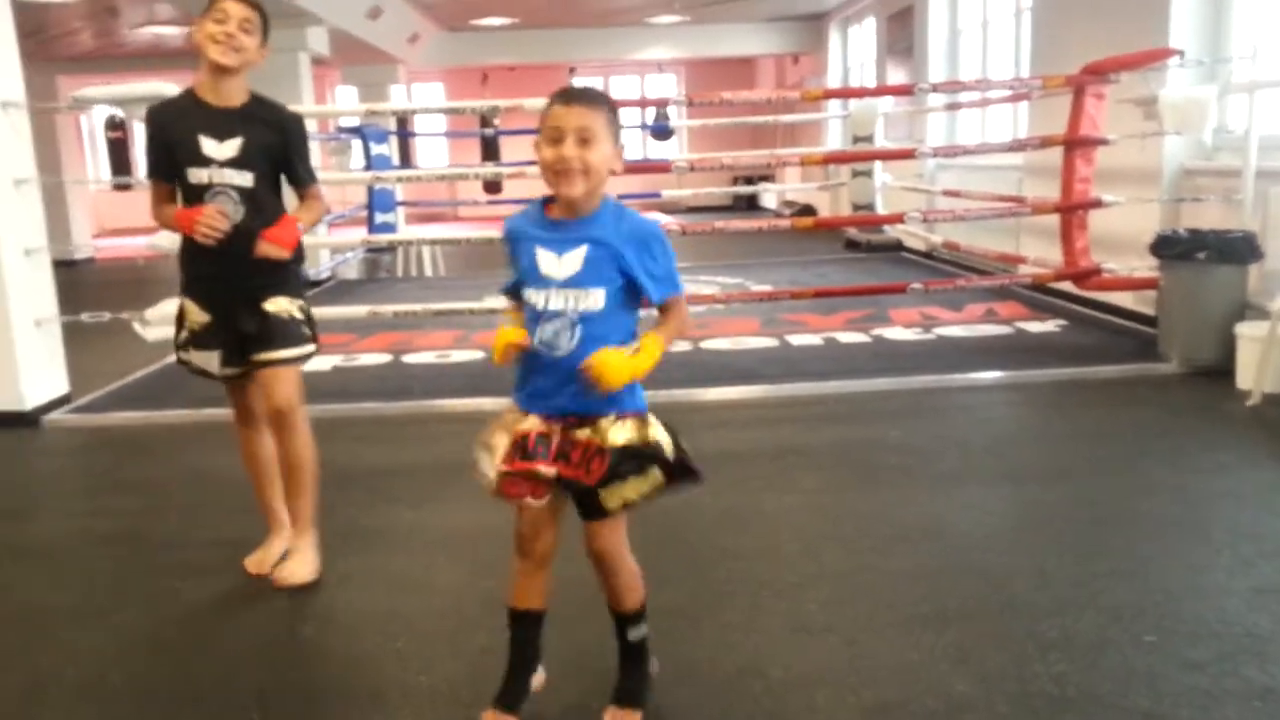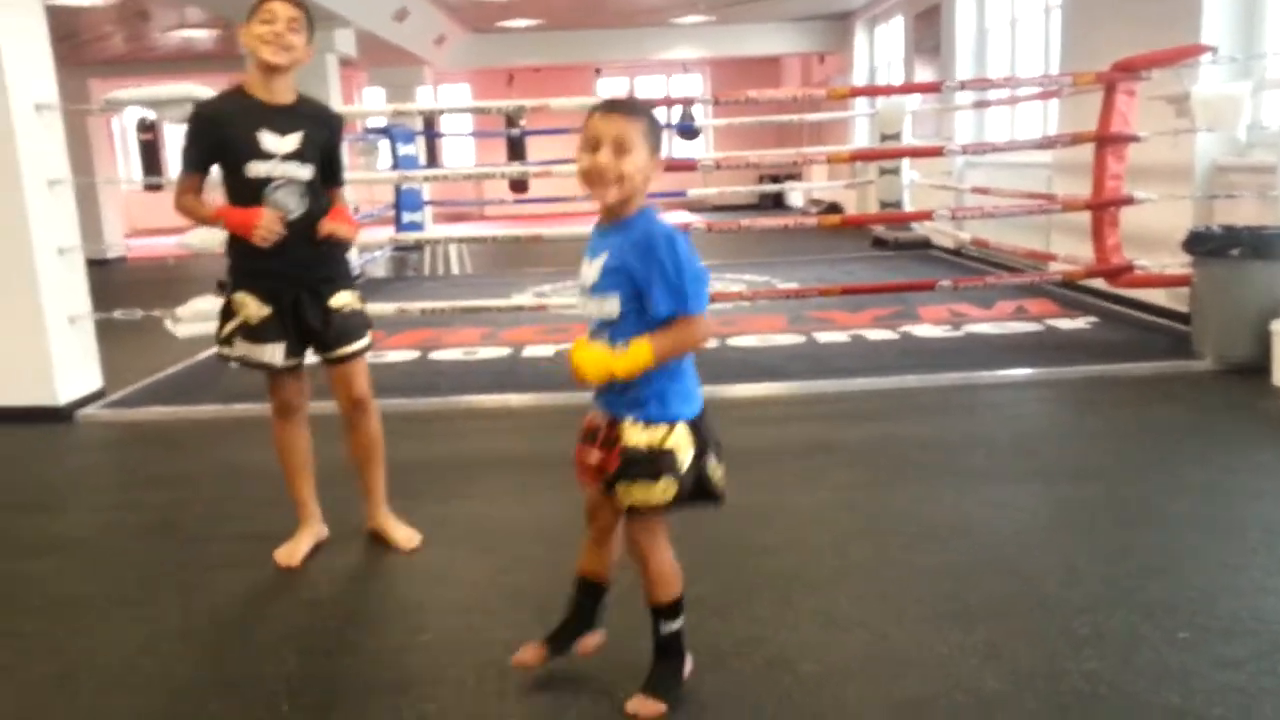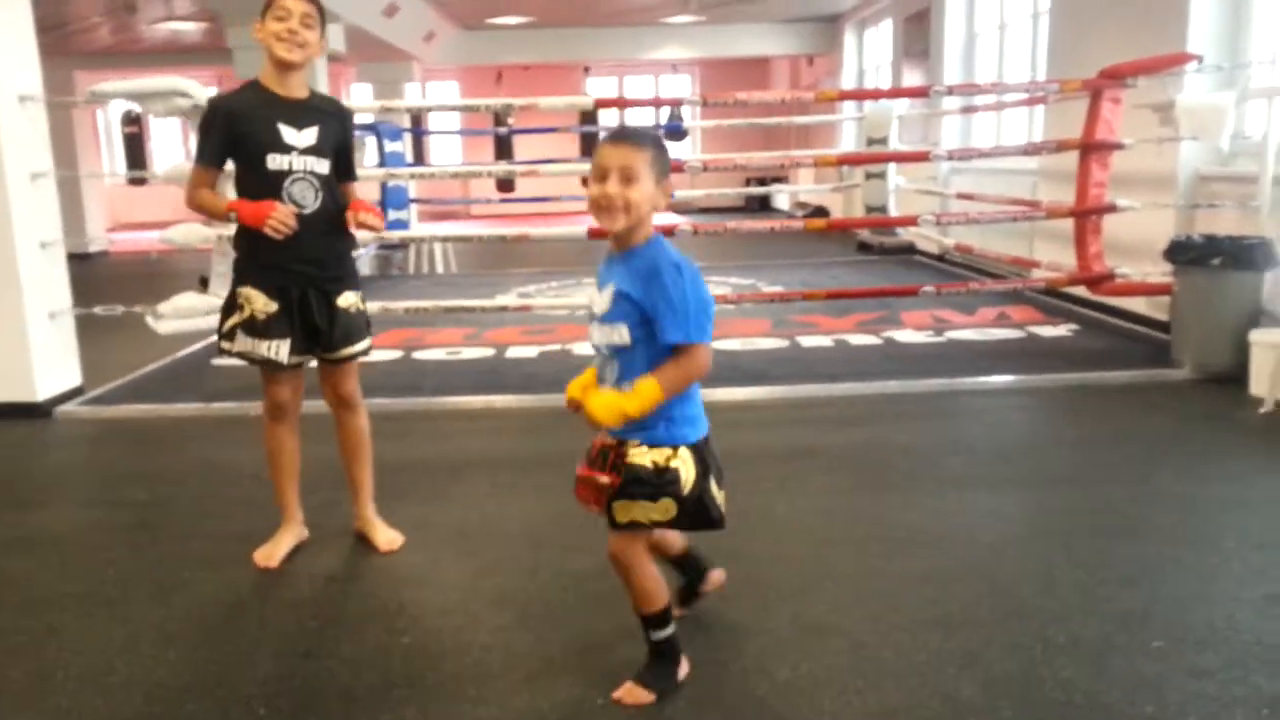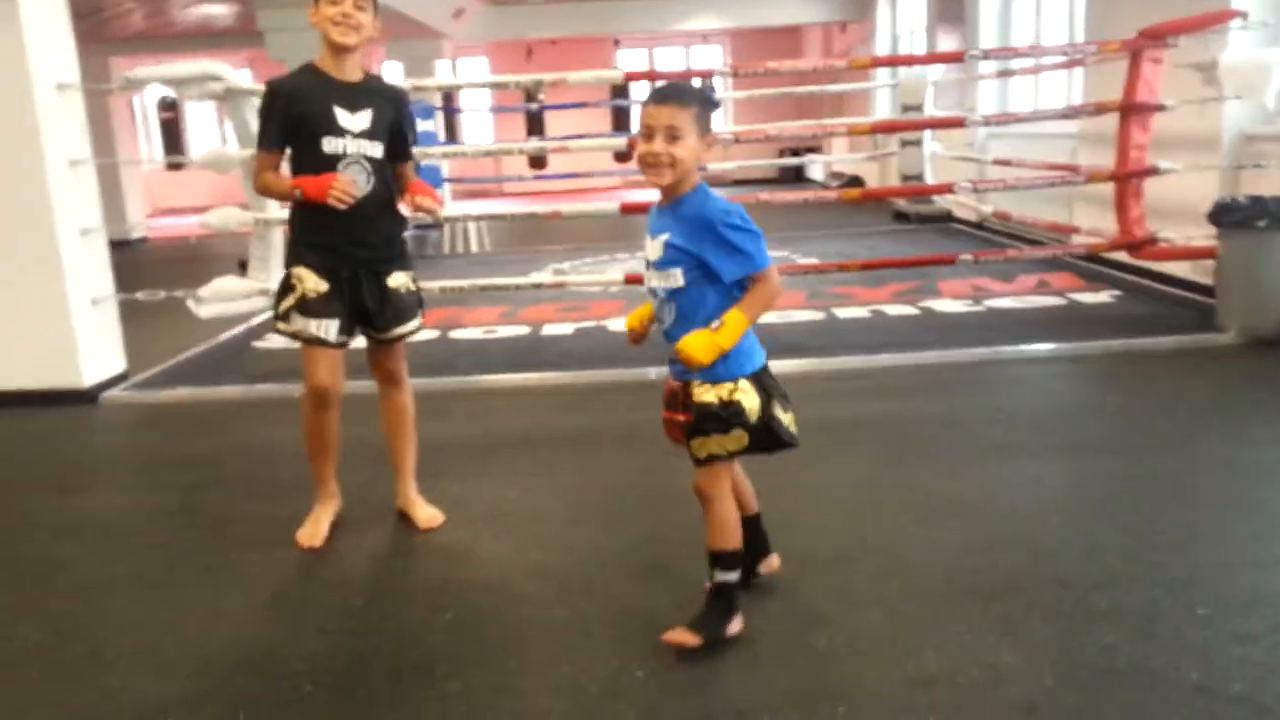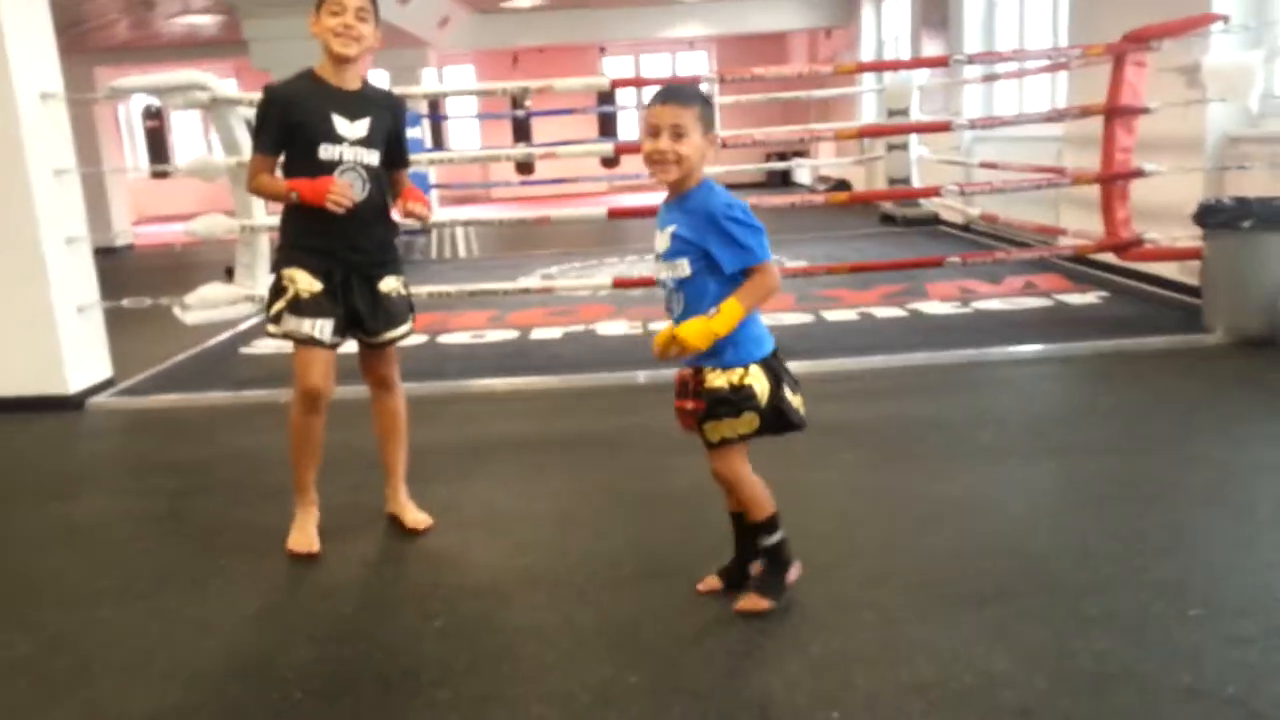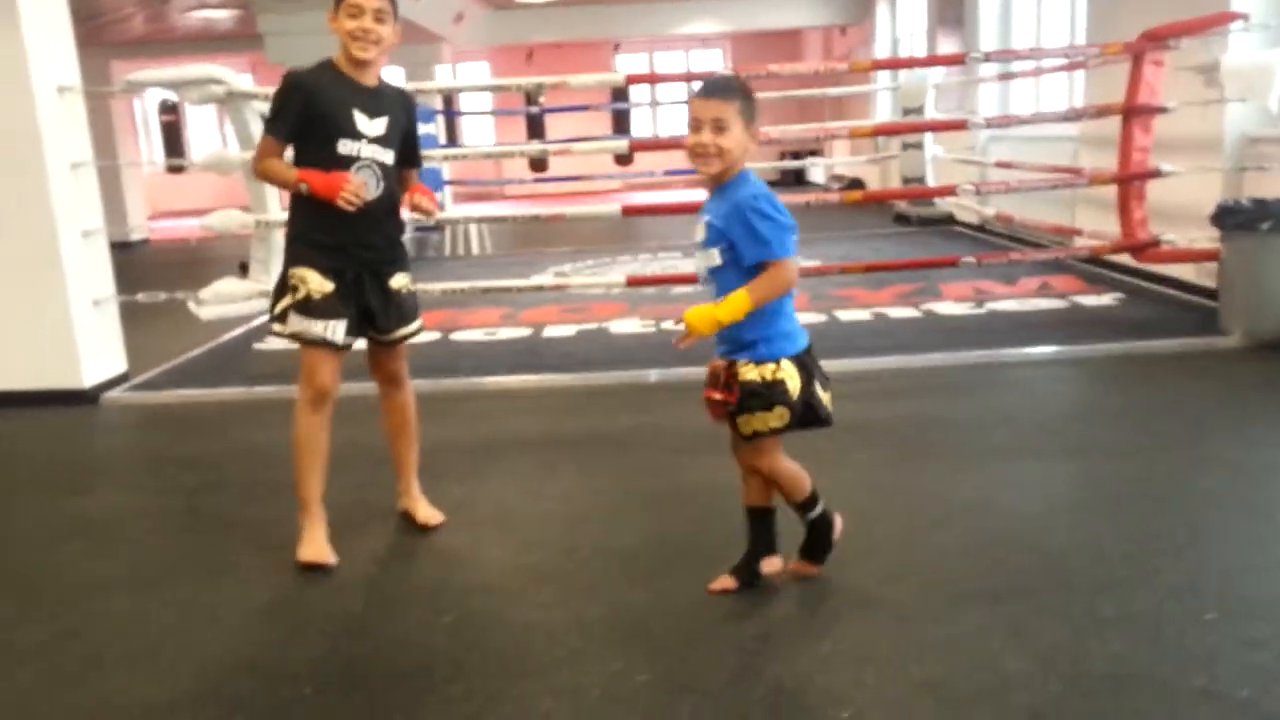
dt=0.2s
person 1, frame 1
left shoulder: (631, 232)
right shoulder: (522, 229)
left elbow: (675, 309)
left wrist: (634, 359)
right wrist: (507, 338)
left hip: (612, 419)
right hip: (538, 413)
left knee: (606, 542)
right knee: (532, 540)
left ankle: (636, 666)
person 1, frame 2
left shoulder: (657, 240)
right shoulder: (601, 234)
left elbow: (691, 331)
left wrist: (615, 362)
right wrist: (586, 351)
left hip: (659, 414)
right hip: (616, 411)
left knee: (643, 535)
right knee: (601, 520)
left ankle: (672, 659)
right ankle: (577, 628)
person 1, frame 3
left shoulder: (665, 269)
right shoulder: (611, 264)
left elbow: (696, 359)
left wrist: (626, 404)
right wrist: (588, 384)
left hip: (664, 436)
right hip: (626, 433)
left knee: (625, 547)
right knee: (637, 528)
left ankle: (667, 659)
right ankle: (698, 573)
person 1, frame 4
left shoulder: (715, 215)
right shoulder: (661, 213)
left elbow: (767, 284)
left wrist: (717, 339)
right wrist: (646, 316)
left hip: (727, 375)
right hip: (692, 372)
left knee: (710, 483)
right knee: (723, 468)
left ankle: (721, 611)
right ankle: (760, 551)
person 1, frame 5
left shoulder: (719, 209)
right shoulder: (669, 207)
left elbow: (765, 278)
left wrist: (711, 328)
right wrist: (674, 330)
left hip: (736, 362)
right hip: (705, 363)
left knee: (728, 463)
right knee: (726, 460)
left ankle: (777, 563)
right ankle: (747, 556)
person 1, frame 6
left shoulder: (751, 202)
right shoulder: (719, 198)
left elbow: (783, 275)
left wrist: (718, 315)
right wrist: (719, 324)
left hip: (769, 353)
right hip: (739, 352)
left knee: (761, 456)
right knee: (746, 454)
left ankle: (822, 529)
right ankle: (761, 554)
person 2, frame 1
left shoulder: (278, 123)
right shoulder: (168, 118)
left elbow: (313, 202)
right elbow: (161, 205)
left wrist: (289, 231)
right wrist: (186, 219)
left hip: (271, 282)
right hip: (209, 288)
left knee: (283, 405)
right knee: (246, 409)
left ankle: (304, 535)
right ankle: (278, 527)
person 2, frame 2
left shoulder: (322, 120)
right shoulder: (216, 114)
right elbow: (186, 199)
left wrist: (341, 219)
right wrist: (236, 219)
left hip: (326, 275)
right hip: (260, 281)
left knee: (357, 395)
right knee: (286, 401)
left ankle: (380, 512)
right ankle: (309, 520)
person 2, frame 3
left shoulder: (336, 116)
right shoulder: (232, 108)
right elbow: (197, 195)
left wrist: (362, 211)
right wrist: (249, 211)
left hip: (332, 274)
right hip: (266, 278)
left knee: (346, 395)
right knee: (280, 402)
left ankle: (367, 512)
right ankle: (291, 522)
person 2, frame 4
left shoulder: (391, 99)
right shoulder: (289, 90)
right elbow: (263, 178)
left wrist: (419, 192)
right wrist: (309, 187)
left hip: (383, 254)
right hip: (318, 257)
left knee: (392, 372)
right knee: (322, 385)
left ankle: (407, 490)
right ankle: (326, 495)
person 2, frame 5
left shoulder: (388, 107)
right shoulder: (287, 96)
right elbow: (257, 178)
left wrist: (413, 200)
right wrist: (306, 190)
left hip: (375, 259)
right hip: (310, 260)
left knee: (385, 377)
right knee: (312, 386)
left ankle: (397, 493)
right ankle: (305, 507)
person 2, frame 6
left shoulder: (401, 103)
right shoulder: (305, 86)
right elbow: (264, 163)
left wrist: (420, 196)
right wrist: (319, 182)
left hip: (383, 256)
right hip: (319, 257)
left knee: (394, 374)
right knee: (318, 385)
left ankle: (410, 490)
right ankle: (312, 520)
